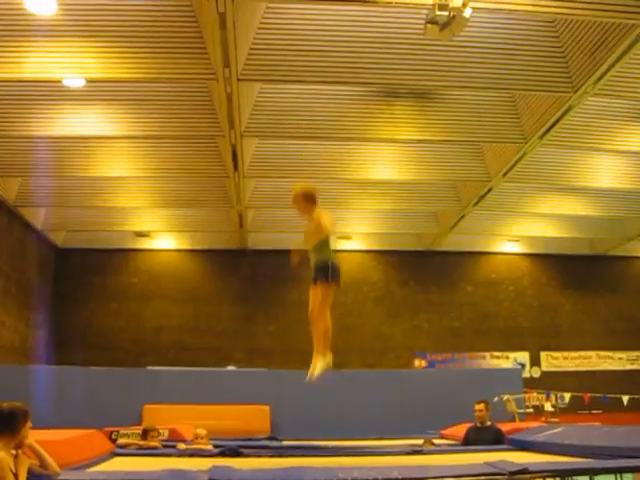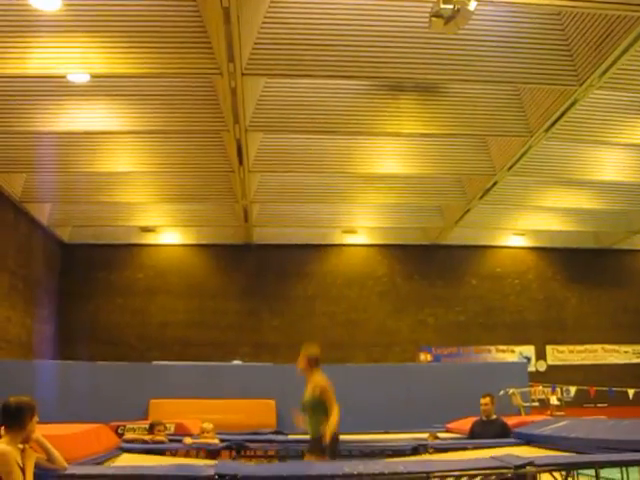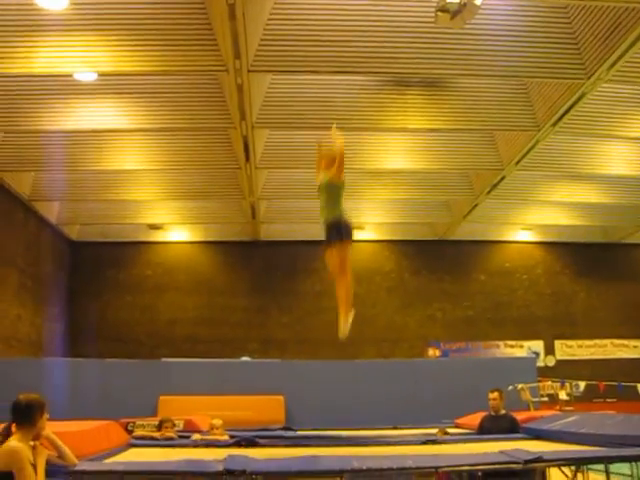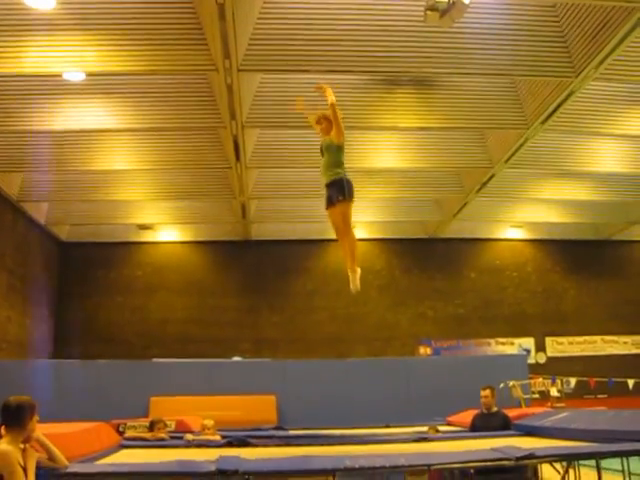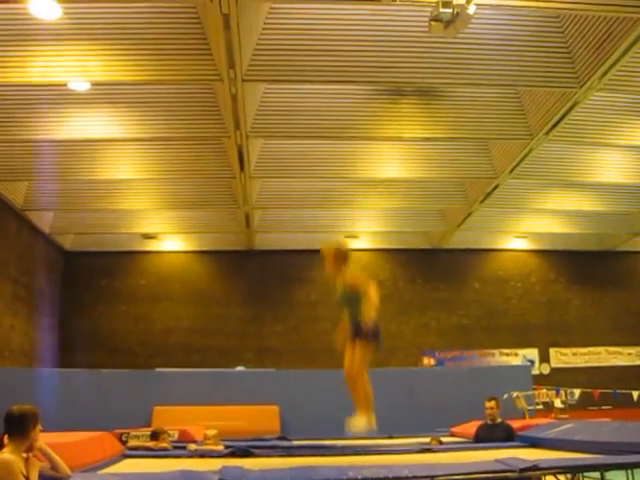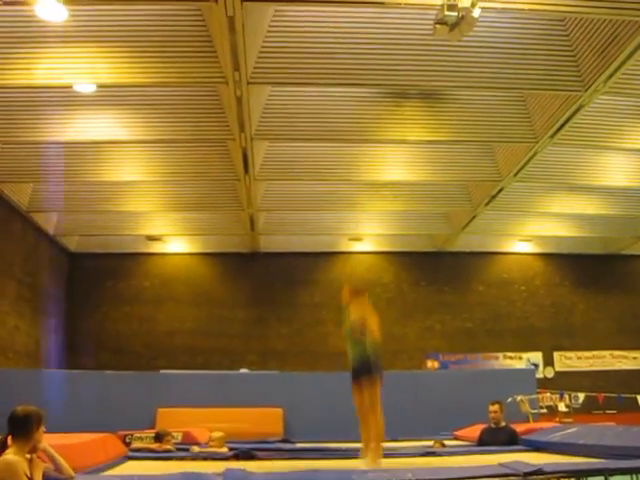
dt=0.4s
person 1, frame 1
left shoulder: (319, 216)
right shoulder: (311, 220)
left elbow: (329, 228)
left wrist: (315, 238)
right wrist: (301, 252)
left hip: (327, 267)
right hip: (318, 270)
left knee: (321, 313)
right knee: (313, 315)
left ankle: (324, 356)
right ankle: (319, 357)
person 1, frame 2
left shoulder: (321, 383)
right shoulder: (310, 384)
left elbow: (335, 409)
left wrist: (330, 427)
left hip: (325, 439)
right hip: (316, 437)
person 1, frame 3
left shoulder: (336, 175)
right shoulder: (325, 179)
left elbow: (340, 152)
right elbow: (319, 171)
left wrist: (336, 137)
right wrist: (320, 151)
left hip: (338, 225)
right hip: (330, 226)
left knee: (343, 271)
right knee: (336, 273)
left ankle: (347, 311)
right ankle: (344, 311)
person 1, frame 4
left shoulder: (337, 135)
right shoulder: (326, 139)
left elbow: (333, 106)
right elbow: (315, 122)
left wrist: (329, 93)
right wrist: (304, 111)
left hip: (340, 183)
right hip: (331, 186)
left knee: (345, 228)
right knee: (340, 232)
left ankle: (353, 267)
right ankle: (352, 268)
person 1, frame 5
left shoulder: (350, 277)
right shoulder: (341, 280)
left elbow: (372, 289)
left wrist: (371, 313)
right wrist: (342, 334)
left hip: (367, 329)
right hip: (356, 329)
left knee: (358, 372)
right knee: (349, 373)
left ankle: (368, 416)
right ankle: (362, 413)
person 1, frame 6
left shoulder: (364, 310)
right shoulder: (351, 312)
left elbow: (374, 331)
left hip: (369, 363)
right hip: (357, 366)
left knee: (373, 410)
right knee: (362, 412)
left ankle: (375, 453)
right ankle: (367, 454)
